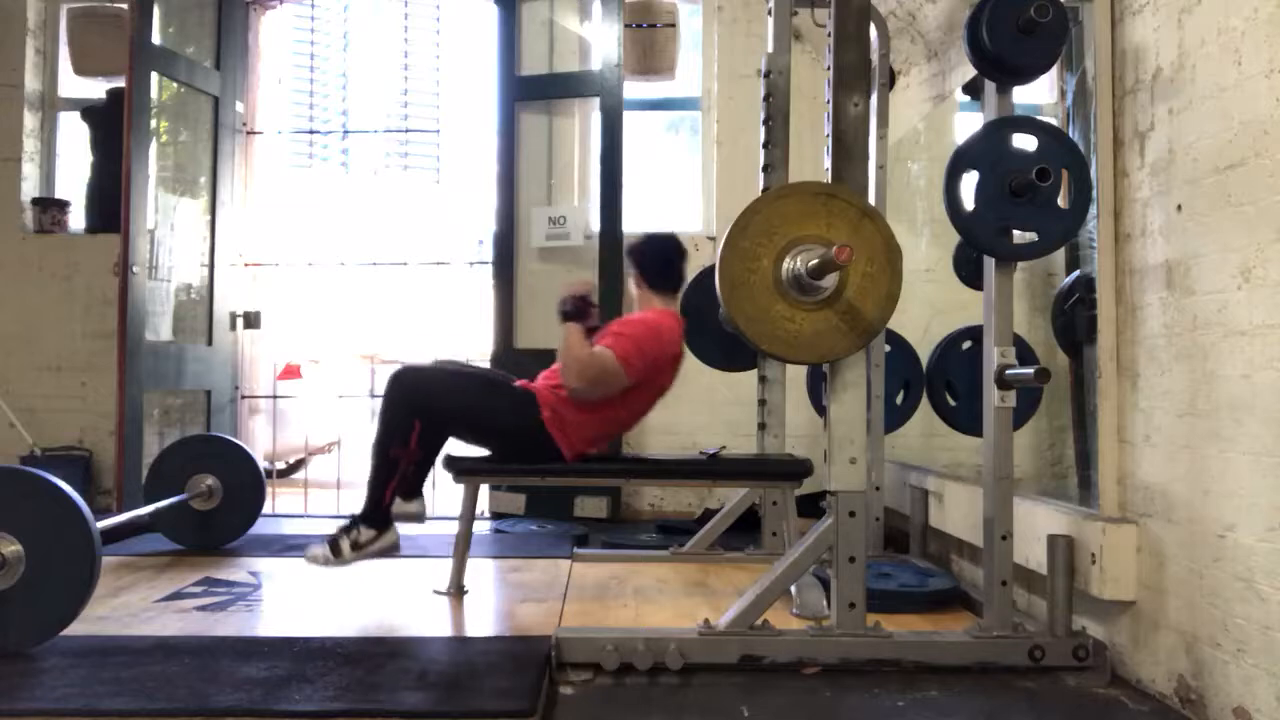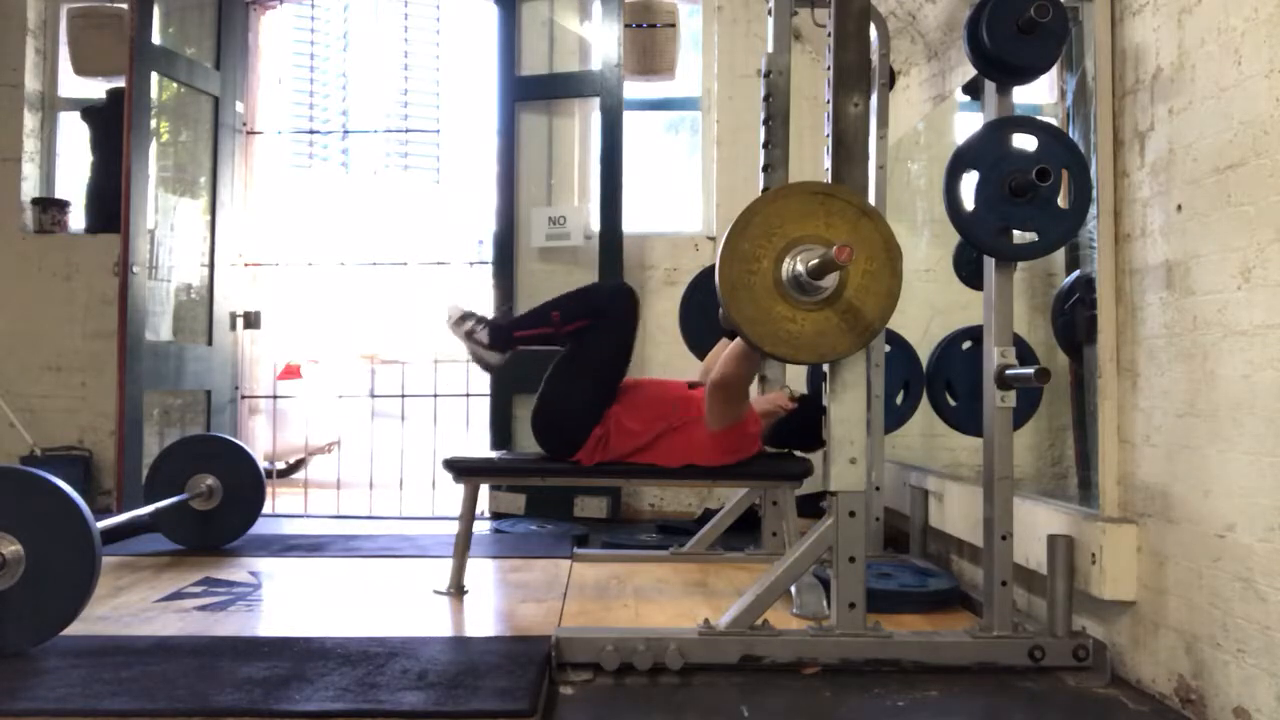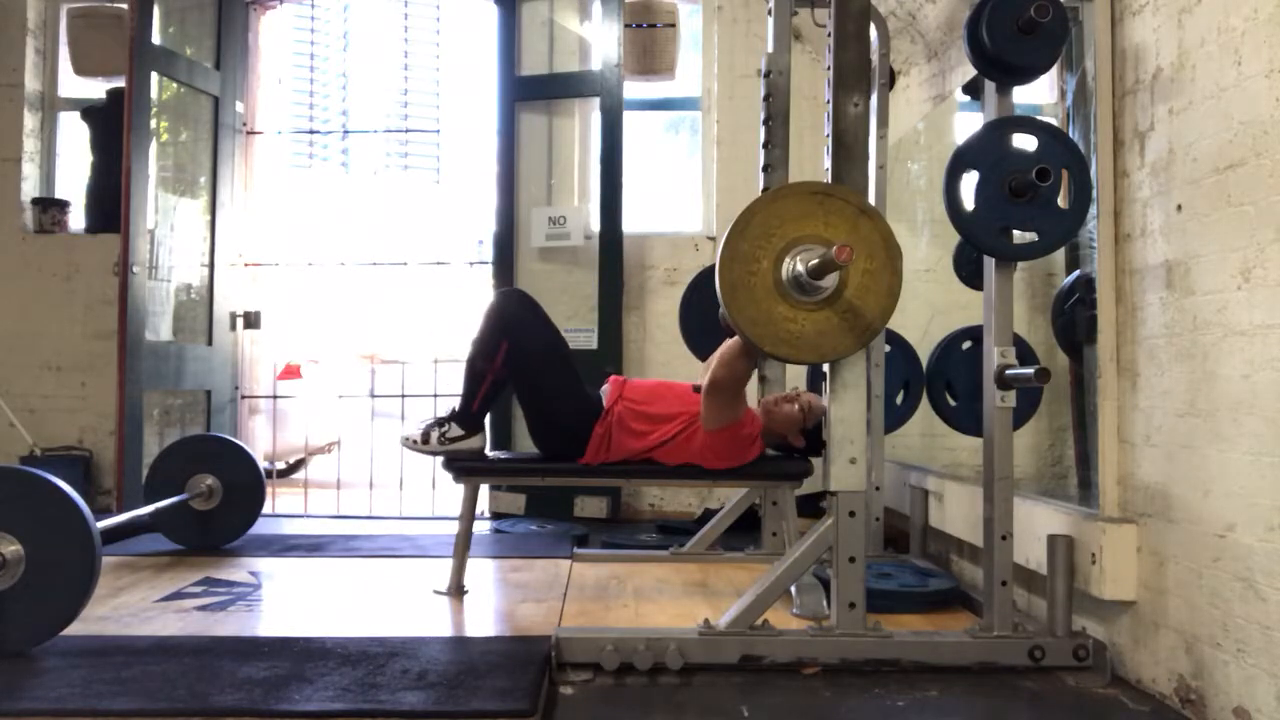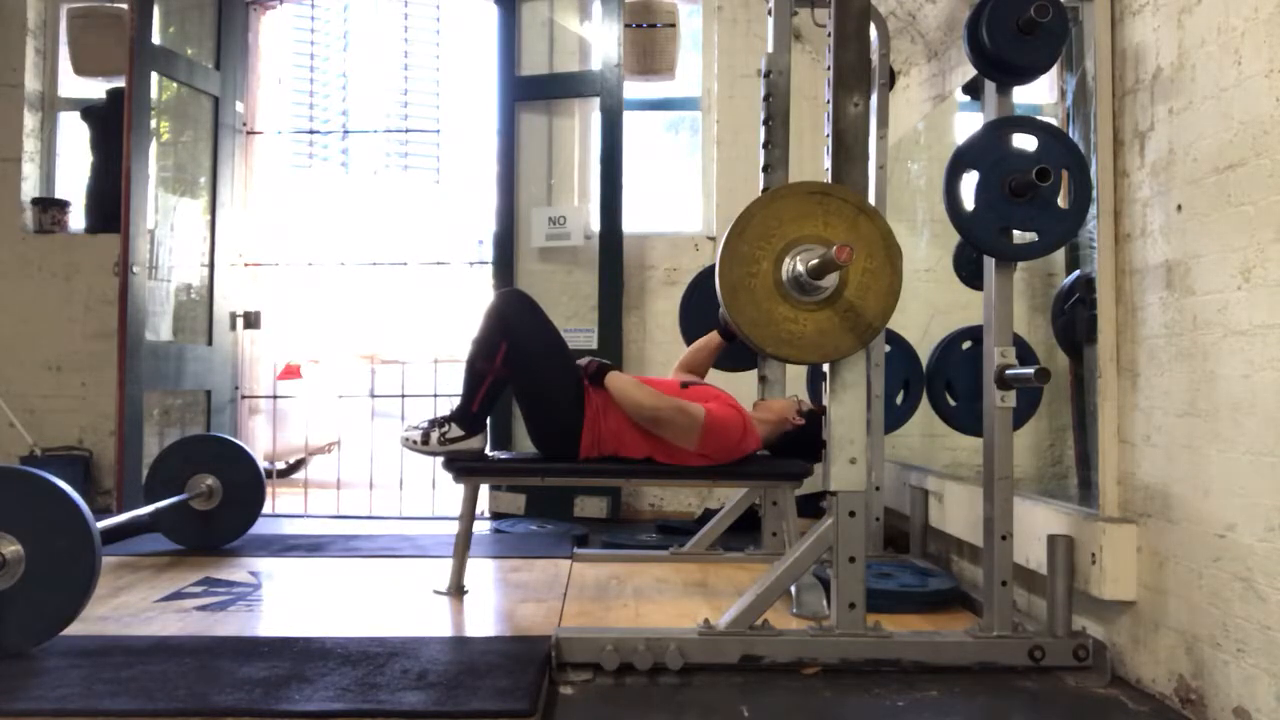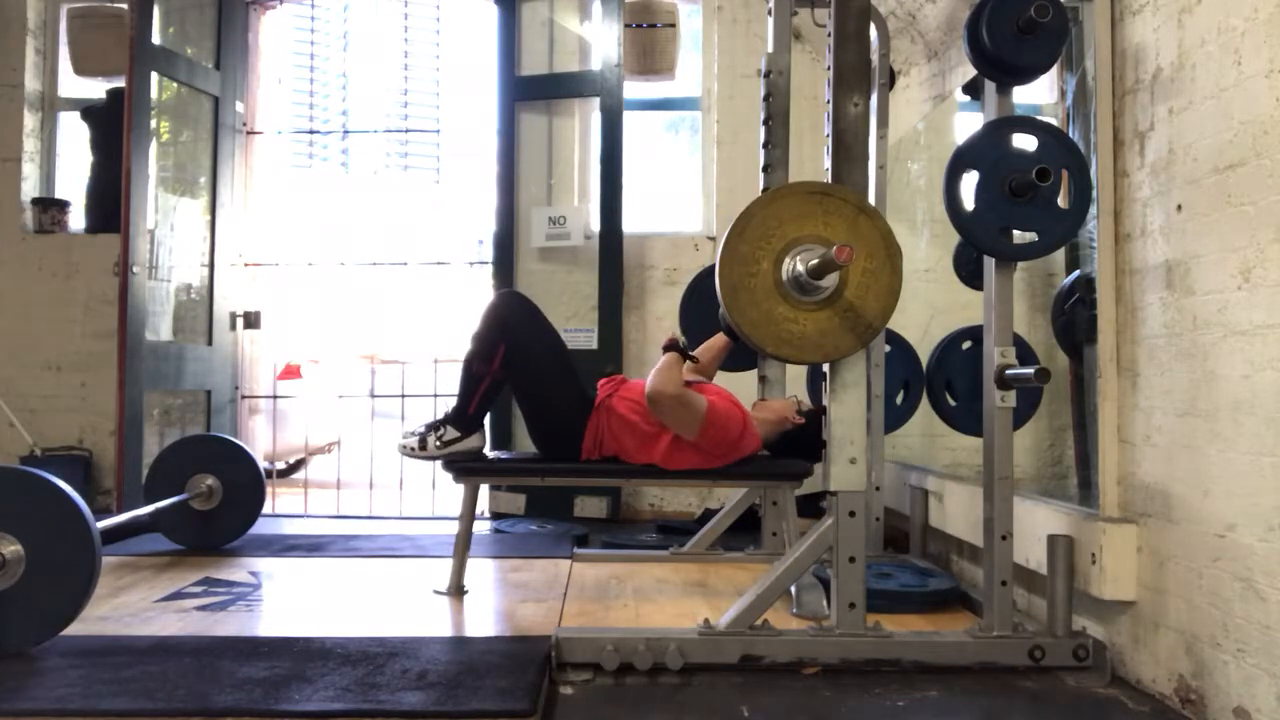
dt=1s
person 1, frame 1
left shoulder: (647, 327)
right shoulder: (667, 329)
left elbow: (580, 381)
left wrist: (573, 314)
right wrist: (584, 317)
left hip: (542, 430)
right hip: (548, 422)
left knee: (410, 387)
right knee: (435, 388)
left ankle: (375, 524)
right ankle: (406, 493)
person 1, frame 2
left shoulder: (735, 436)
right shoulder: (736, 428)
left elbow: (724, 382)
right elbow: (710, 377)
left hip: (574, 429)
right hip: (587, 426)
left knee: (617, 299)
right knee: (614, 303)
left ankle: (495, 337)
right ankle: (499, 336)
person 1, frame 3
left shoulder: (740, 440)
right shoulder: (743, 426)
left elbow: (720, 382)
right elbow: (711, 379)
left hip: (581, 433)
right hip: (593, 414)
left knee: (510, 311)
right knee: (514, 308)
left ankle: (464, 427)
right ankle: (465, 423)
person 1, frame 4
left shoulder: (730, 428)
right shoulder: (732, 425)
left elbow: (652, 412)
right elbow: (682, 376)
left wrist: (600, 372)
right wrist: (726, 331)
left hip: (575, 429)
right hip: (583, 423)
left knee: (510, 309)
right knee: (513, 312)
left ankle: (465, 427)
right ankle: (466, 424)
person 1, frame 5
left shoulder: (731, 427)
right shoulder: (737, 425)
left elbow: (661, 394)
right elbow: (693, 374)
left wrist: (673, 350)
right wrist: (733, 331)
left hip: (579, 430)
right hip: (586, 421)
left knee: (509, 311)
right knee: (511, 314)
left ankle: (461, 427)
right ankle: (463, 424)
